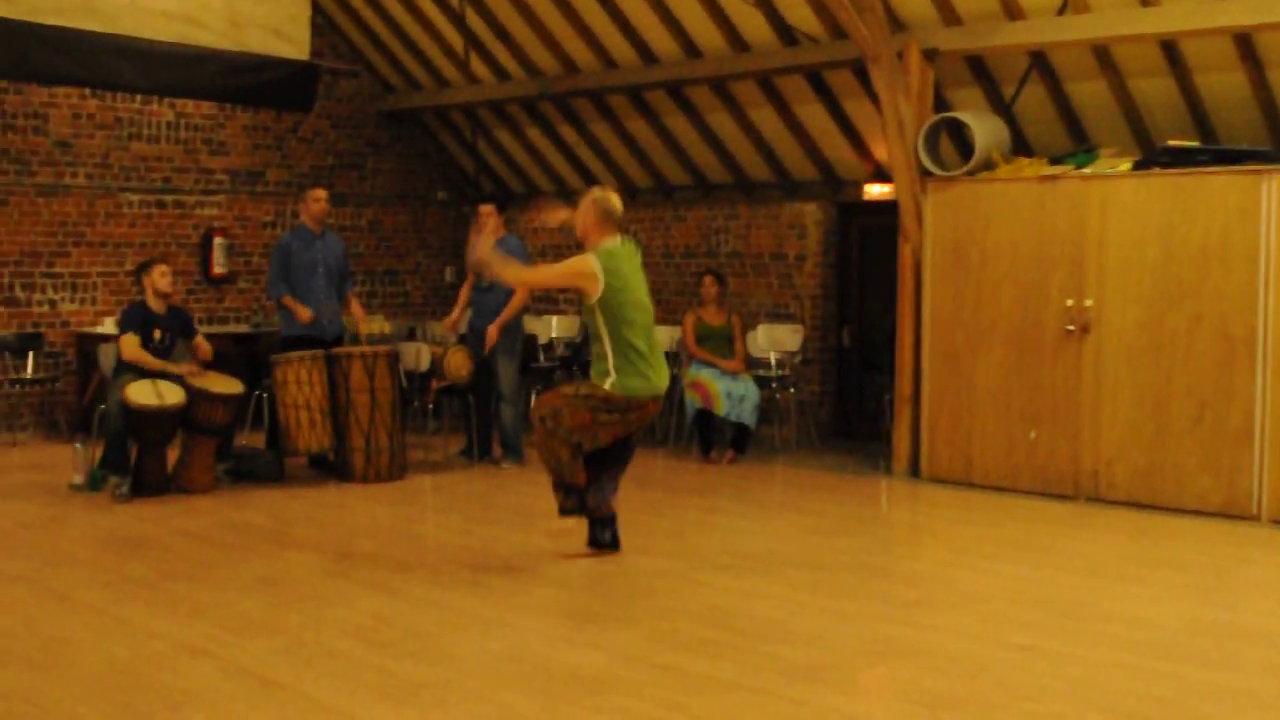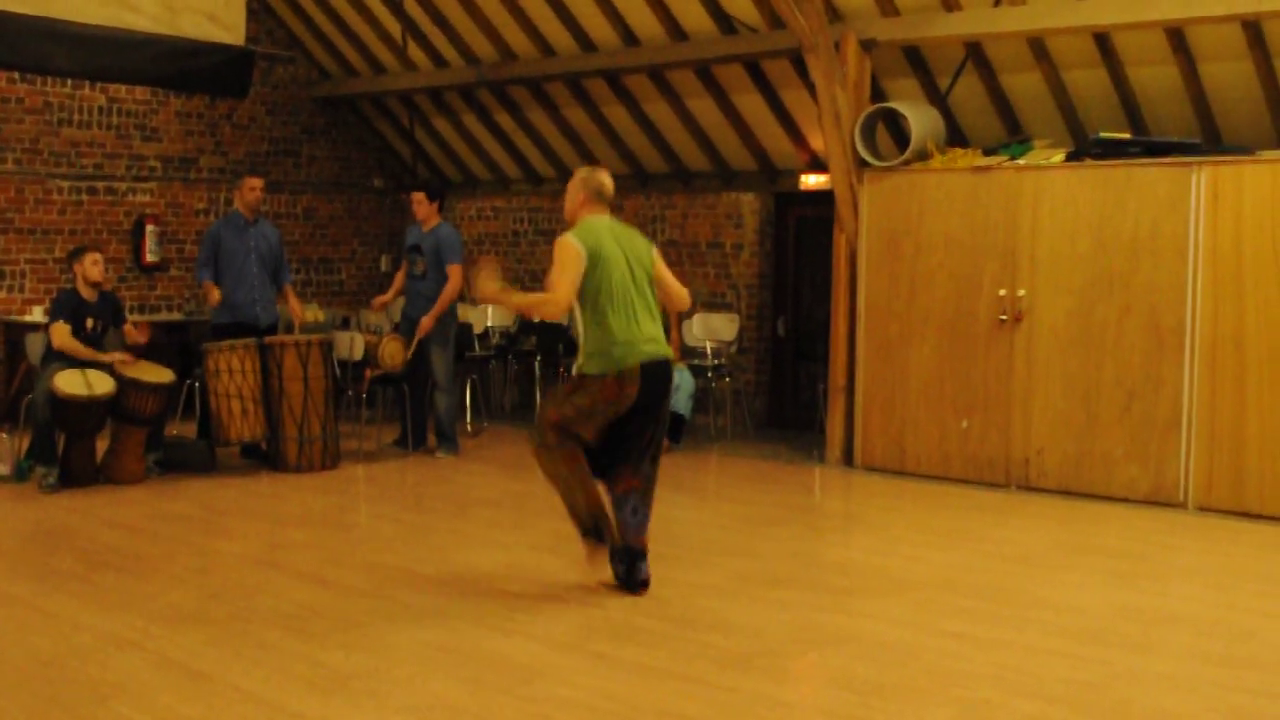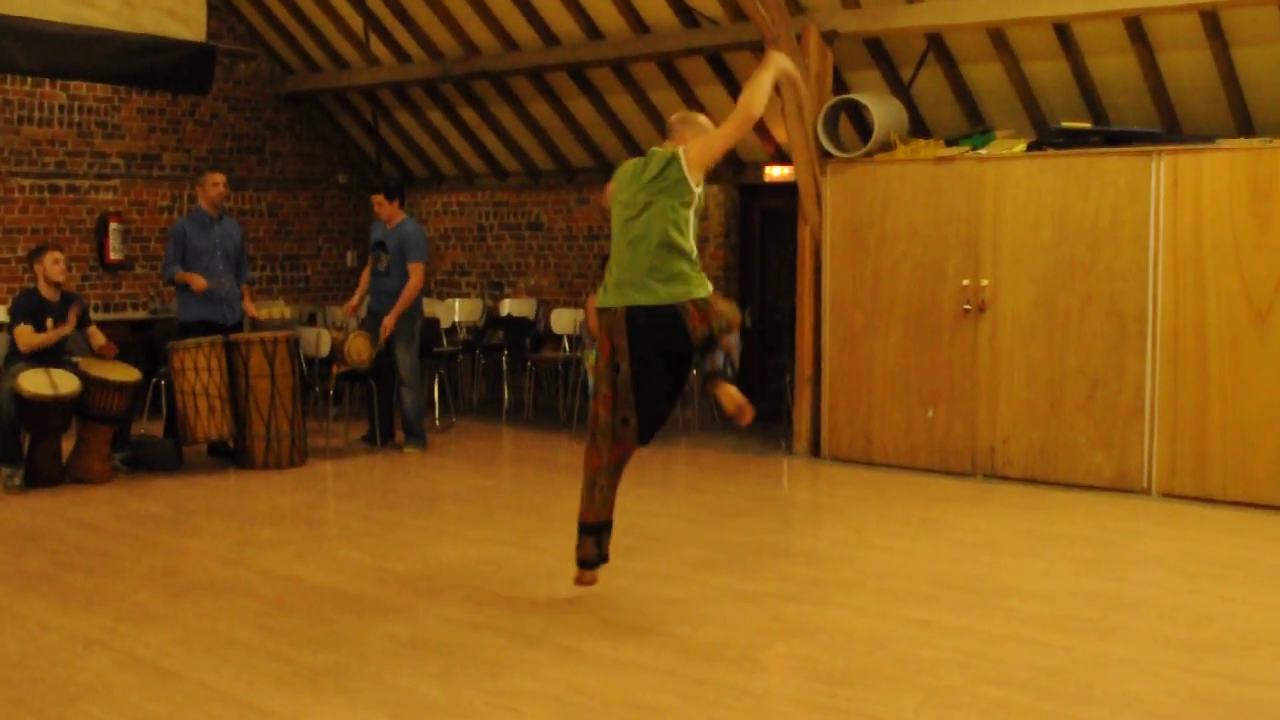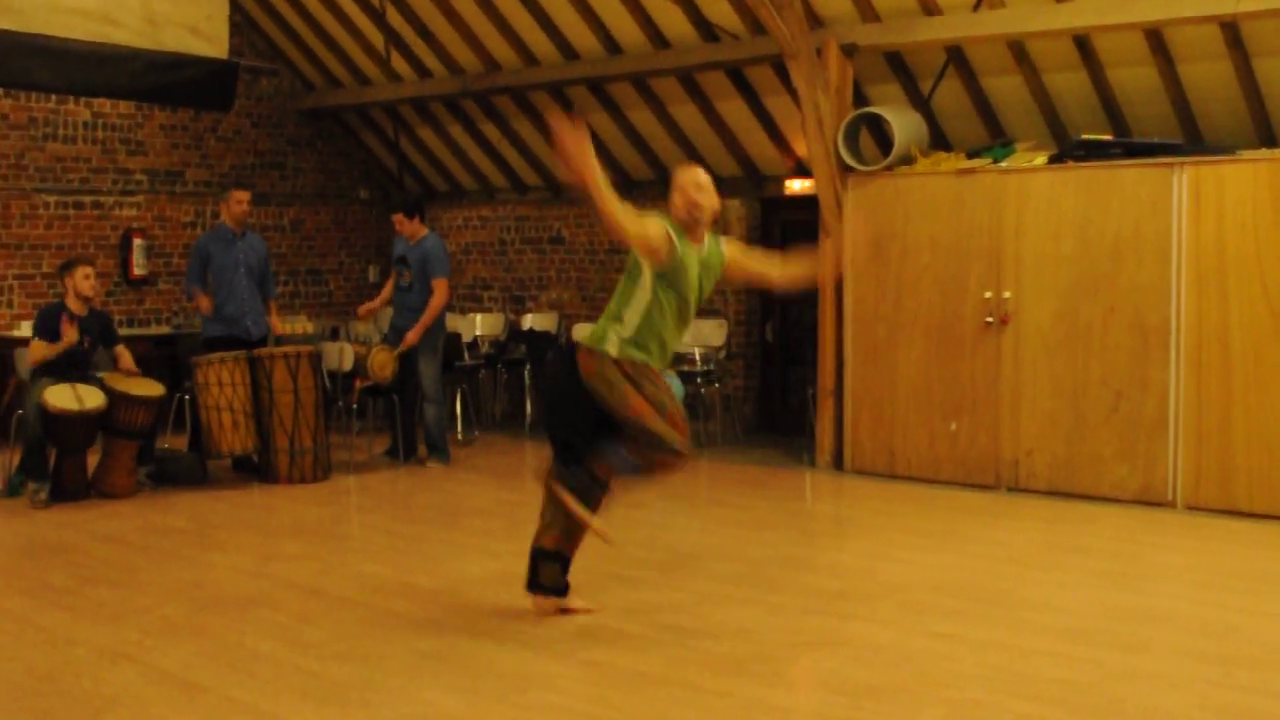
dt=1s
person 1, frame 1
left shoulder: (591, 264)
right shoulder: (625, 249)
left elbow: (524, 280)
left wrist: (488, 256)
right wrist: (563, 216)
left hip: (627, 392)
right hip: (648, 386)
left knee: (548, 417)
right knee: (595, 459)
left ankle: (576, 497)
right ankle: (604, 535)
person 1, frame 2
left shoulder: (574, 241)
right shoulder: (638, 242)
left elbow: (556, 305)
right elbow: (680, 301)
left wrist: (497, 294)
left hip: (613, 369)
right hip: (657, 366)
left knee: (551, 436)
right knee: (632, 472)
left ankle: (596, 529)
right ankle: (633, 569)
person 1, frame 3
left shoulder: (625, 176)
right shoulder: (681, 163)
right elbow: (745, 114)
right wrist: (773, 70)
left hip: (623, 316)
right hip: (679, 307)
left knee: (611, 438)
right knee: (725, 314)
left ankle: (593, 546)
right ankle: (720, 381)
person 1, frame 4
left shoulder: (720, 252)
right shoulder: (657, 236)
left elbow: (782, 273)
right elbow: (618, 218)
left wrist: (824, 261)
right wrist: (588, 171)
left hip: (623, 363)
right hip: (605, 359)
right knee: (666, 443)
left ankle: (547, 583)
right ankle: (577, 481)
person 2, frame 1
left shoulder: (337, 244)
right shoulder: (287, 243)
right elbow: (276, 284)
left wrist: (352, 304)
right wrist: (297, 308)
left hip: (331, 331)
right hip: (296, 332)
left ankle: (319, 452)
right ankle: (274, 453)
person 2, frame 2
left shoulder: (271, 233)
right shoulder: (218, 231)
left elbow: (281, 271)
right elbow: (203, 268)
left wrist: (290, 298)
right wrist: (210, 290)
left hip: (265, 319)
right hip: (230, 319)
left ankle: (252, 441)
right ankle: (205, 442)
person 2, frame 3
left shoulder: (234, 228)
right shoulder: (183, 228)
right elbow: (168, 268)
left wrist: (246, 299)
right wrist: (189, 278)
left hip: (230, 317)
right hip: (195, 318)
left ankle: (219, 439)
right ankle: (171, 441)
person 2, frame 4
left shoulder: (258, 244)
right shoulder: (206, 244)
right elbow: (192, 281)
left wrist: (273, 315)
right wrist: (201, 298)
left hip: (255, 332)
right hip: (220, 332)
left ankle: (243, 453)
right ankle: (196, 456)
person 3, frame 1
left shoulder: (513, 248)
left elbow: (522, 293)
left wrist: (498, 325)
right wrist: (457, 312)
left hip: (505, 331)
right hip: (477, 328)
left knee: (507, 391)
right knee: (476, 389)
left ankle: (512, 452)
right ankle: (478, 448)
person 3, frame 2
left shoulder: (448, 236)
right shoulder: (411, 232)
left elbow: (455, 281)
left wrist: (432, 316)
right wrist: (389, 296)
left hip: (438, 320)
right hip: (410, 317)
left knee: (441, 381)
right knee: (410, 379)
left ankle: (447, 441)
right ankle: (412, 437)
person 3, frame 3
left shoulder: (411, 232)
right shoulder: (377, 228)
left elbow: (416, 279)
left wrist: (394, 315)
right wrist: (357, 299)
left hip: (403, 316)
right hip: (375, 313)
left knee: (407, 376)
right knee: (377, 375)
left ankle: (415, 437)
right ankle: (380, 433)
person 3, frame 4
left shoulder: (433, 247)
right shoulder: (399, 243)
left elbow: (441, 294)
left wrist: (418, 329)
right wrist: (377, 303)
left hip: (425, 331)
right hip: (398, 327)
left knee: (430, 391)
right knee: (399, 389)
left ankle: (438, 451)
right ankle: (404, 446)
person 4, frame 1
left shoulder: (179, 314)
right shoulder: (134, 312)
left elbow: (200, 345)
right elbow: (130, 353)
left wrist: (204, 352)
right wrist: (173, 368)
left hip: (165, 376)
right hip: (132, 376)
right knee: (116, 405)
right ankle: (118, 472)
person 4, frame 2
left shoulder: (109, 301)
right shoulder: (65, 300)
left elbow: (128, 331)
right elbow: (60, 341)
left wrist: (137, 338)
right wrist: (103, 357)
left hip: (95, 366)
right hip: (62, 364)
right knee: (43, 394)
left ankle: (150, 453)
right ankle: (45, 464)
person 4, frame 3
left shoulder: (72, 301)
right shoulder: (24, 301)
left elbow: (93, 332)
right elbow: (25, 344)
left wrist: (103, 347)
right wrist: (65, 329)
left hip: (60, 364)
right hip: (25, 365)
left ankle: (116, 451)
person 4, frame 4
left shoulder: (100, 318)
right shoulder: (50, 315)
left elbow: (120, 350)
right elbow: (34, 358)
left wrist: (127, 365)
right wrist: (64, 343)
left hip: (85, 380)
right hip: (50, 379)
right knee: (33, 408)
left ankle: (140, 465)
right ankle: (37, 479)
